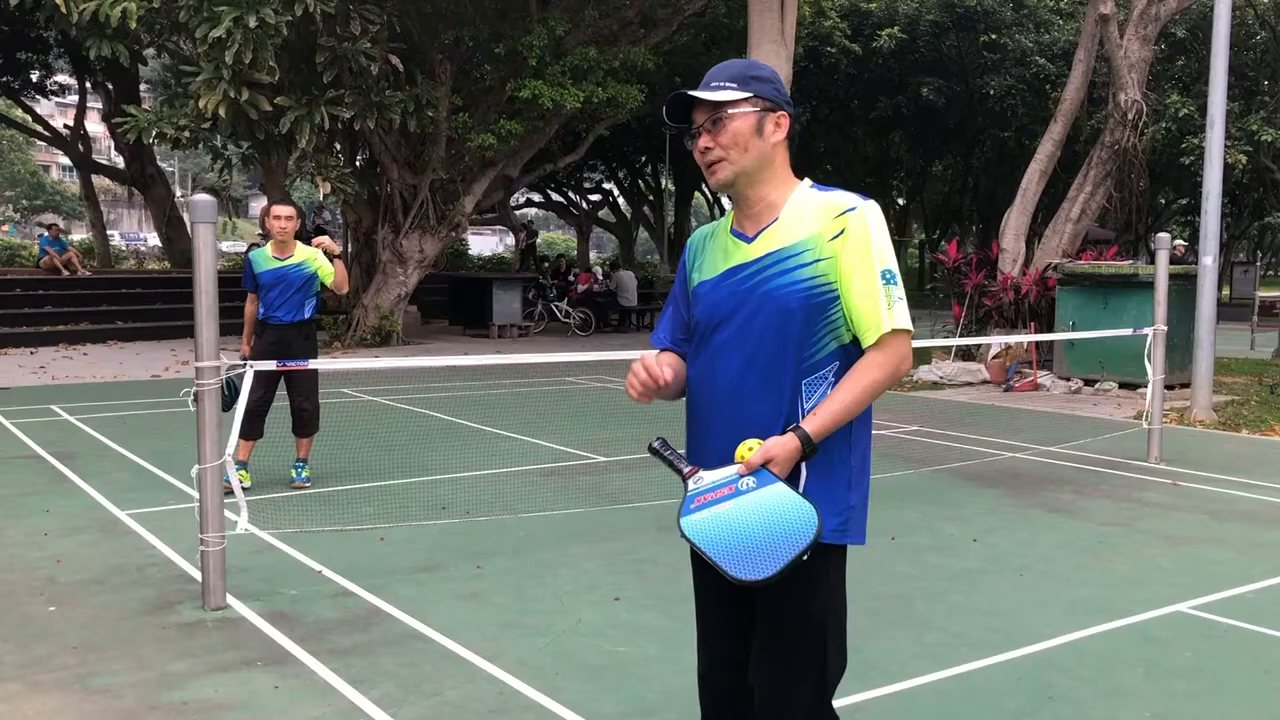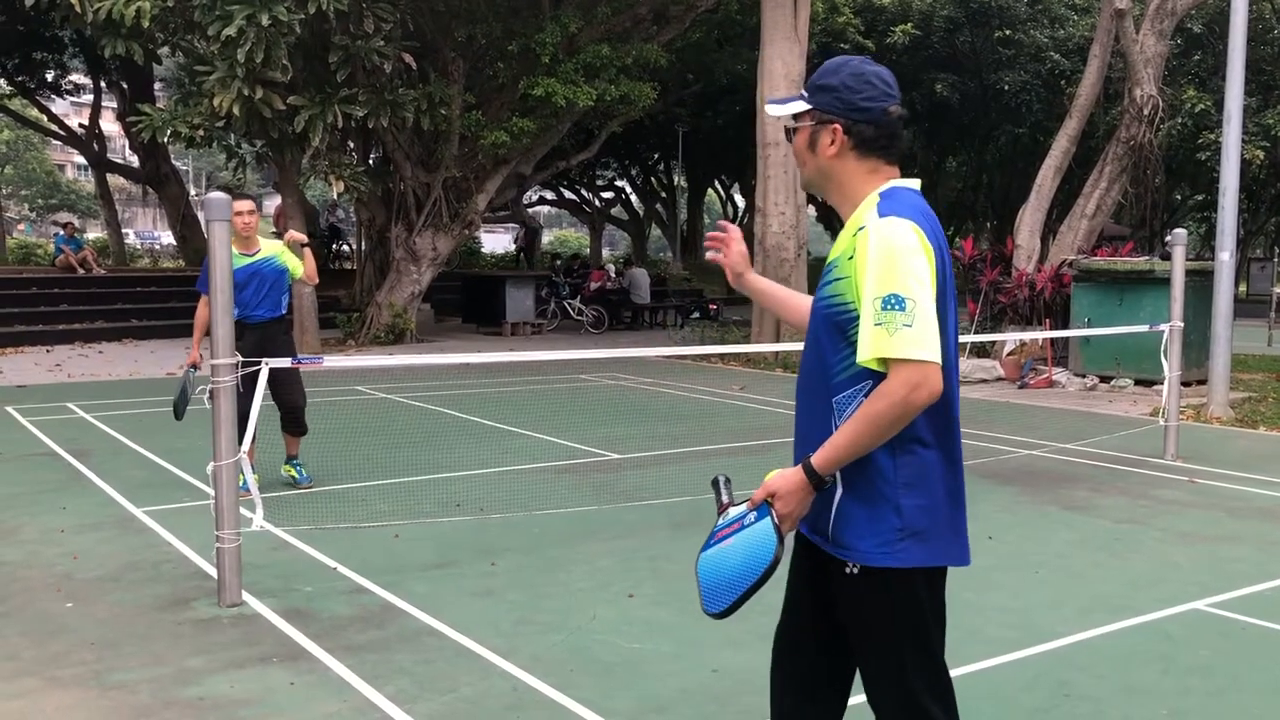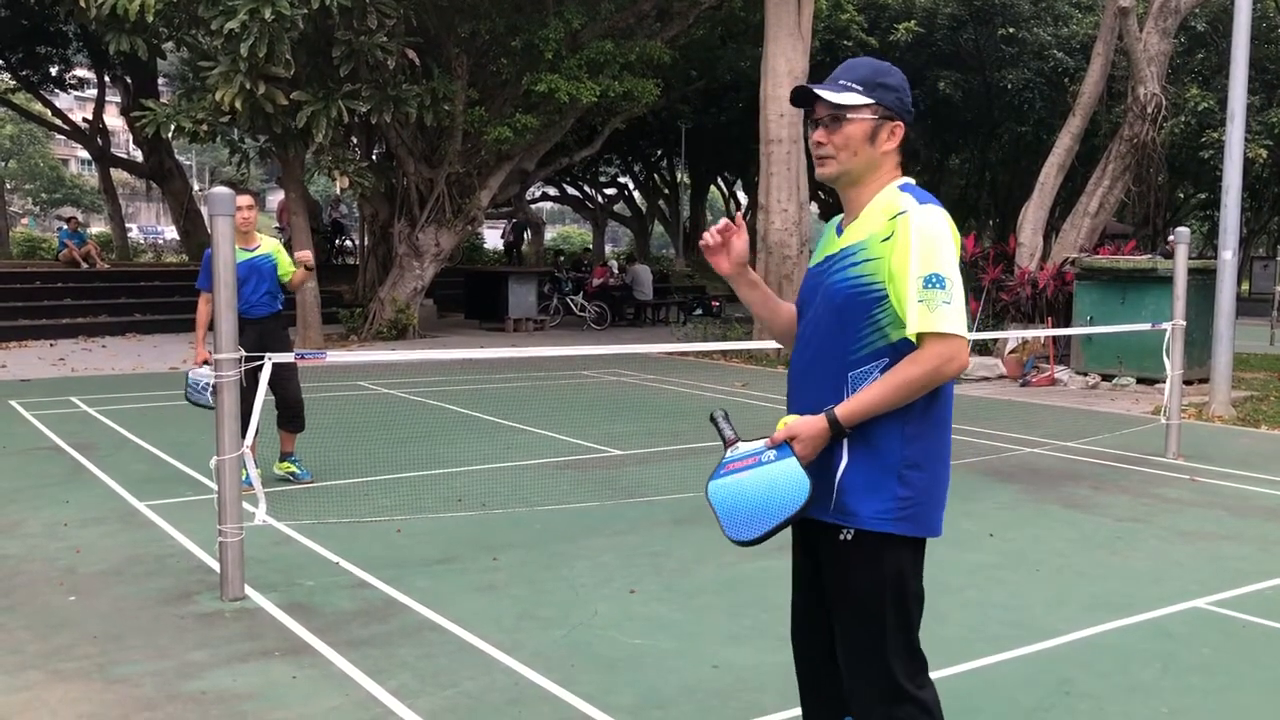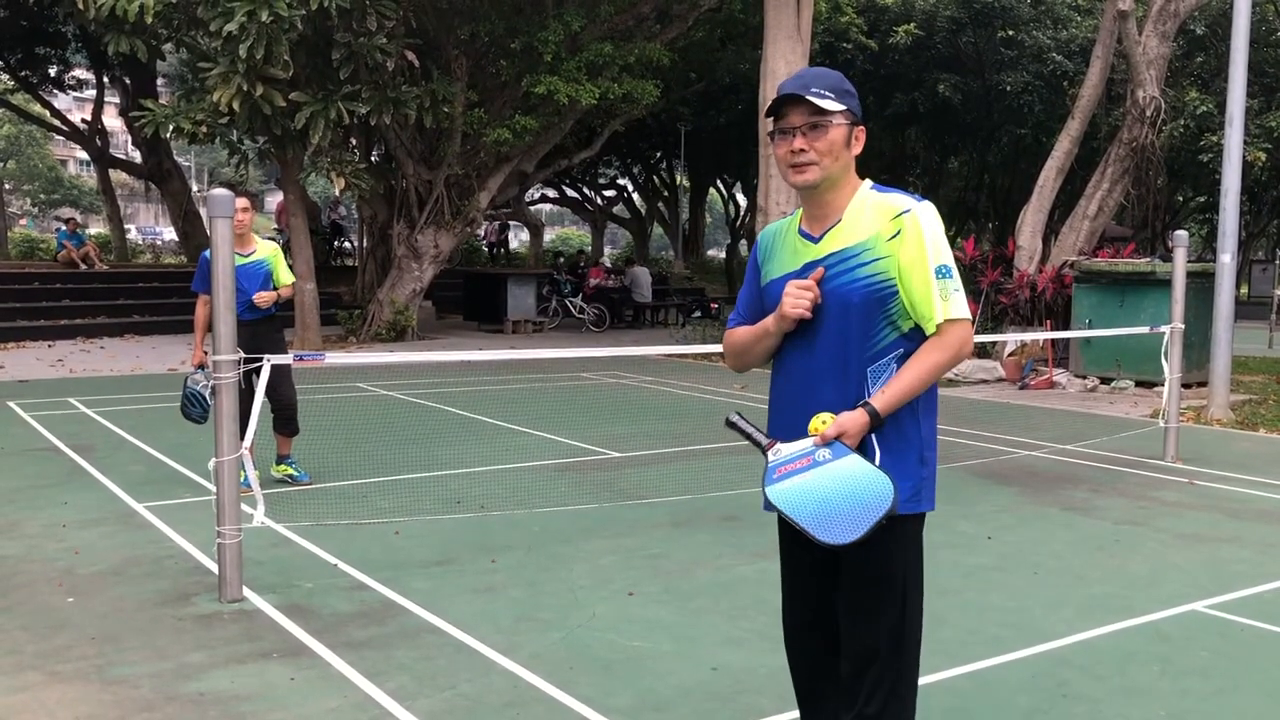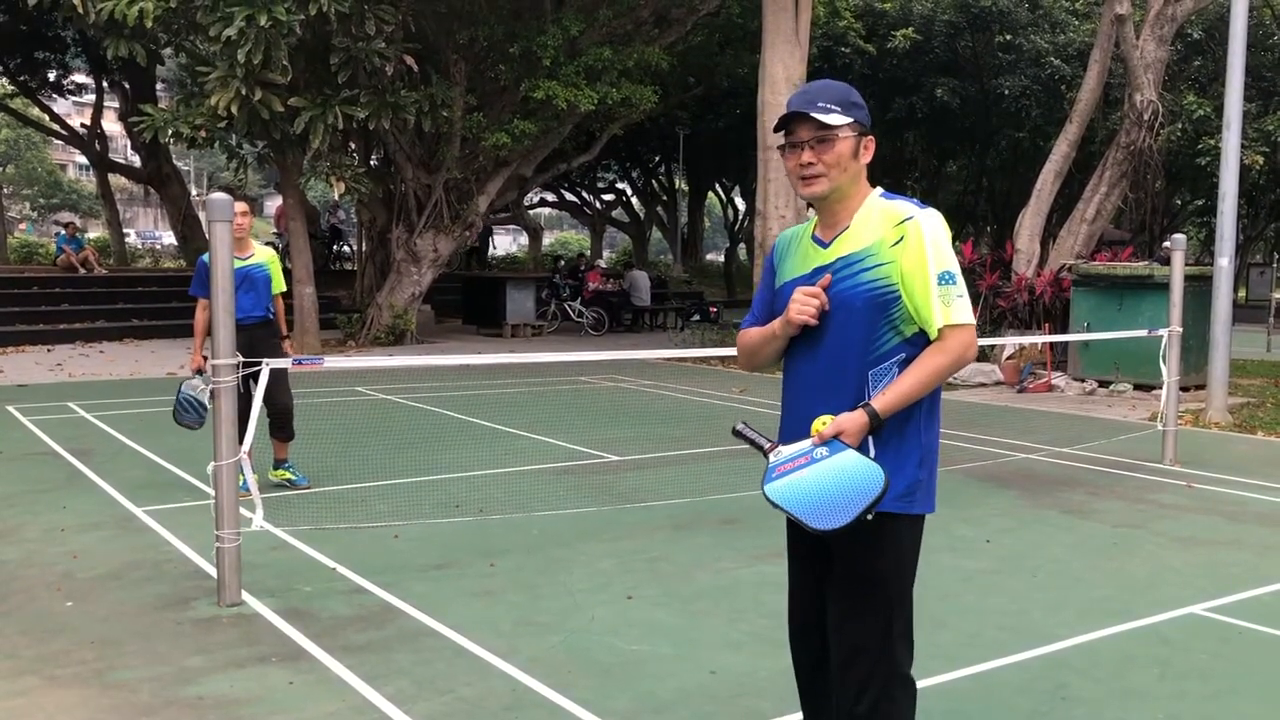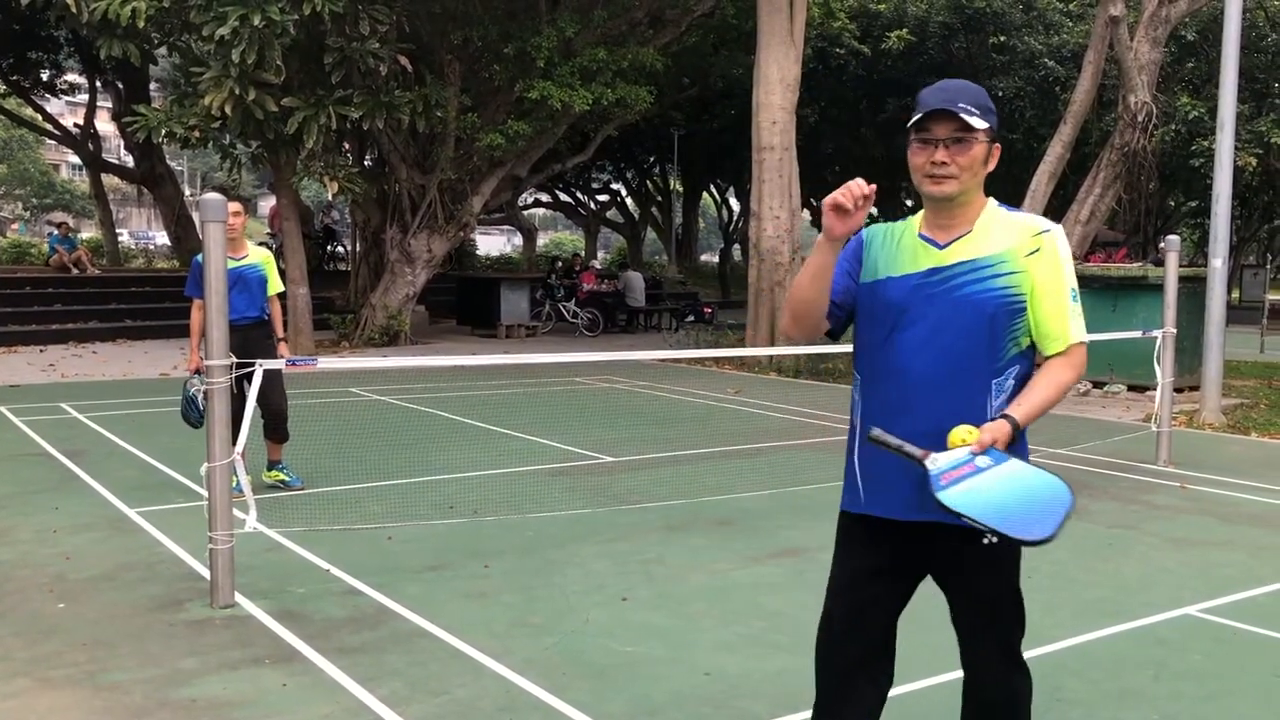
dt=0.7s
person 1, frame 1
left shoulder: (846, 220)
right shoulder: (701, 246)
left elbow: (892, 350)
left wrist: (799, 438)
right wrist: (653, 375)
left hip: (804, 509)
person 1, frame 2
left shoulder: (890, 230)
right shoulder: (865, 227)
left elbow: (917, 381)
left wrist: (809, 473)
right wrist: (749, 282)
left hip: (887, 525)
right hip: (835, 516)
person 1, frame 3
left shoulder: (914, 221)
right shoulder: (838, 229)
left elbow: (946, 353)
left wrist: (833, 421)
right wrist: (745, 280)
left hip: (875, 496)
right hip: (818, 487)
right knee: (819, 657)
person 1, frame 4
left shoulder: (905, 219)
right shoulder: (771, 242)
left elbow: (955, 334)
right elbow: (735, 353)
left wrist: (868, 413)
right wrist: (777, 322)
left hip: (880, 480)
left knee: (876, 657)
right knee: (810, 651)
person 1, frame 5
left shoulder: (912, 226)
right shoulder: (787, 246)
left elbow: (958, 341)
right elbow: (750, 353)
left wrist: (868, 414)
right wrist: (784, 325)
left hip: (882, 483)
left knee: (870, 655)
right knee: (815, 646)
person 1, frame 6
left shoulder: (1032, 240)
right shoulder: (875, 243)
left elbow: (1068, 355)
right elbow: (801, 328)
left wrist: (1009, 422)
right wrist: (831, 243)
right hip: (876, 494)
left knee: (993, 660)
right knee: (846, 646)
person 2, frame 1
left shoulder: (312, 255)
right shoulder: (255, 258)
left elbow: (341, 288)
right elbow: (252, 301)
left wrist: (336, 254)
right wrist: (246, 341)
left hip: (300, 336)
right hip: (267, 336)
left knee: (305, 404)
right knee: (254, 403)
left ankle: (301, 465)
right ankle: (241, 468)
person 2, frame 2
left shoulder: (278, 249)
left elbow: (311, 279)
right elbow: (206, 304)
left wrist: (305, 245)
right wrist: (196, 347)
left hip: (278, 333)
right hip: (243, 337)
left knee: (294, 401)
right knee: (243, 407)
left ankle: (292, 463)
right ankle: (248, 472)
person 2, frame 3
left shoulder: (273, 246)
right shoulder: (216, 254)
left elbow: (292, 283)
right elbow: (206, 301)
left wrist: (305, 268)
right wrist: (200, 345)
left hip: (274, 328)
right hip: (239, 332)
left knee: (291, 398)
right knee: (243, 403)
left ankle: (287, 460)
right ankle: (249, 467)
person 2, frame 4
left shoulder: (271, 250)
right shoulder: (211, 257)
left elbow: (289, 288)
right elbow: (204, 303)
left wrist: (274, 296)
right wrist: (198, 347)
left hip: (268, 331)
right hip: (233, 334)
left knee: (285, 399)
right knee: (240, 405)
left ankle: (283, 463)
right ankle: (247, 468)
person 2, frame 5
left shoulder: (269, 256)
right shoulder: (209, 261)
right elbow: (203, 308)
left wrist: (284, 337)
right wrist: (197, 351)
left hip: (265, 335)
right hip: (230, 339)
left knee: (281, 404)
right knee: (237, 409)
left ankle: (281, 467)
right ankle: (244, 472)
person 2, frame 6
left shoulder: (264, 256)
right shoulder: (204, 261)
right elbow: (198, 309)
left wrist: (281, 340)
right wrist: (194, 352)
left hip: (260, 336)
right hip: (224, 340)
left knee: (276, 406)
right knee: (231, 411)
left ankle: (275, 468)
right ankle: (237, 473)
